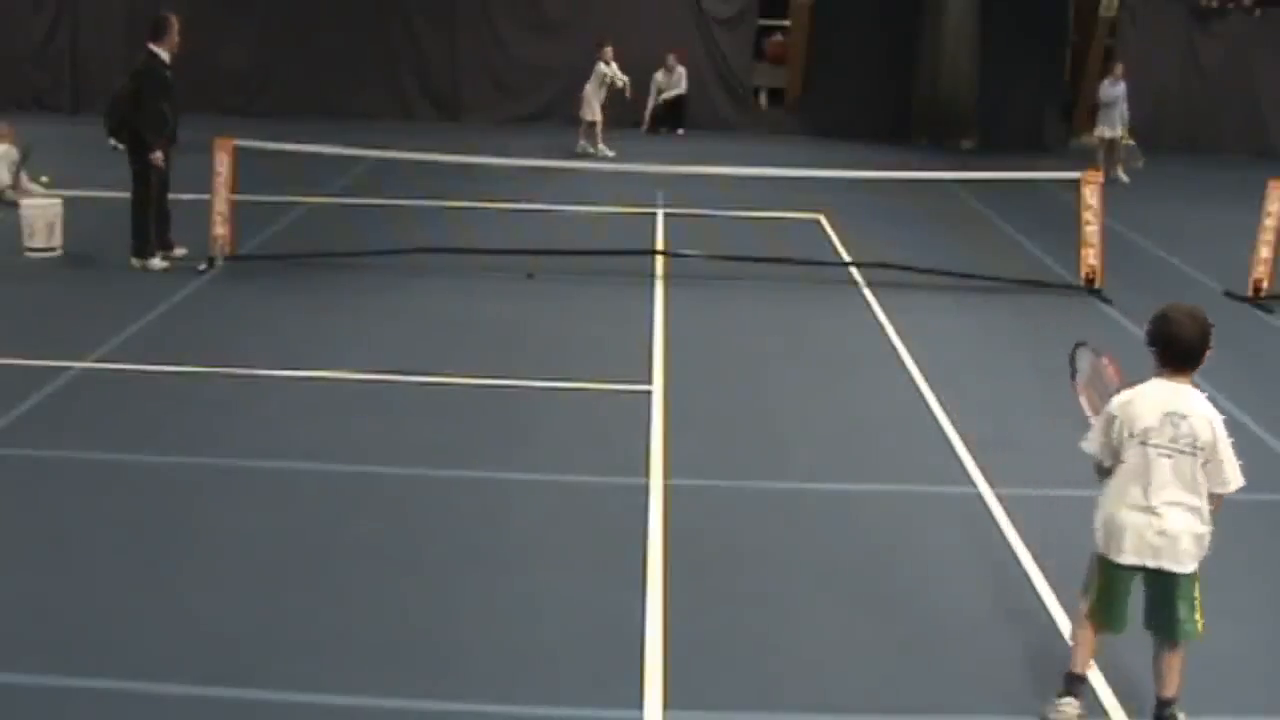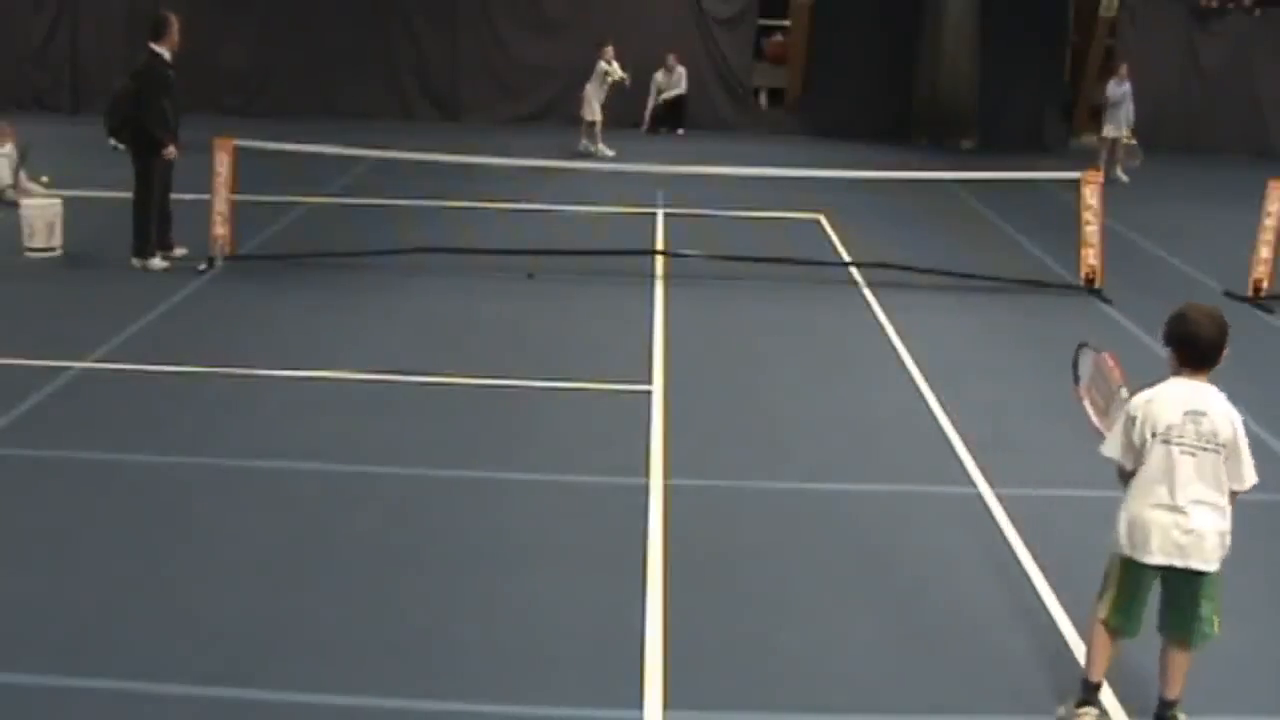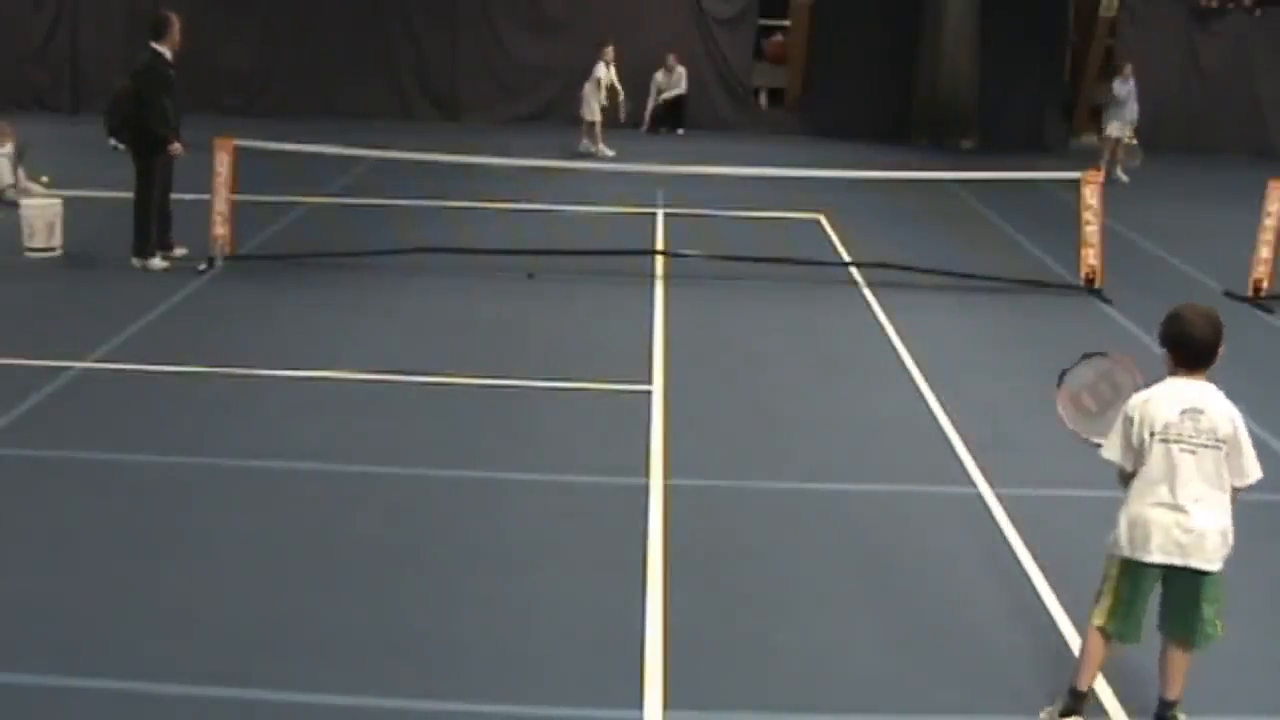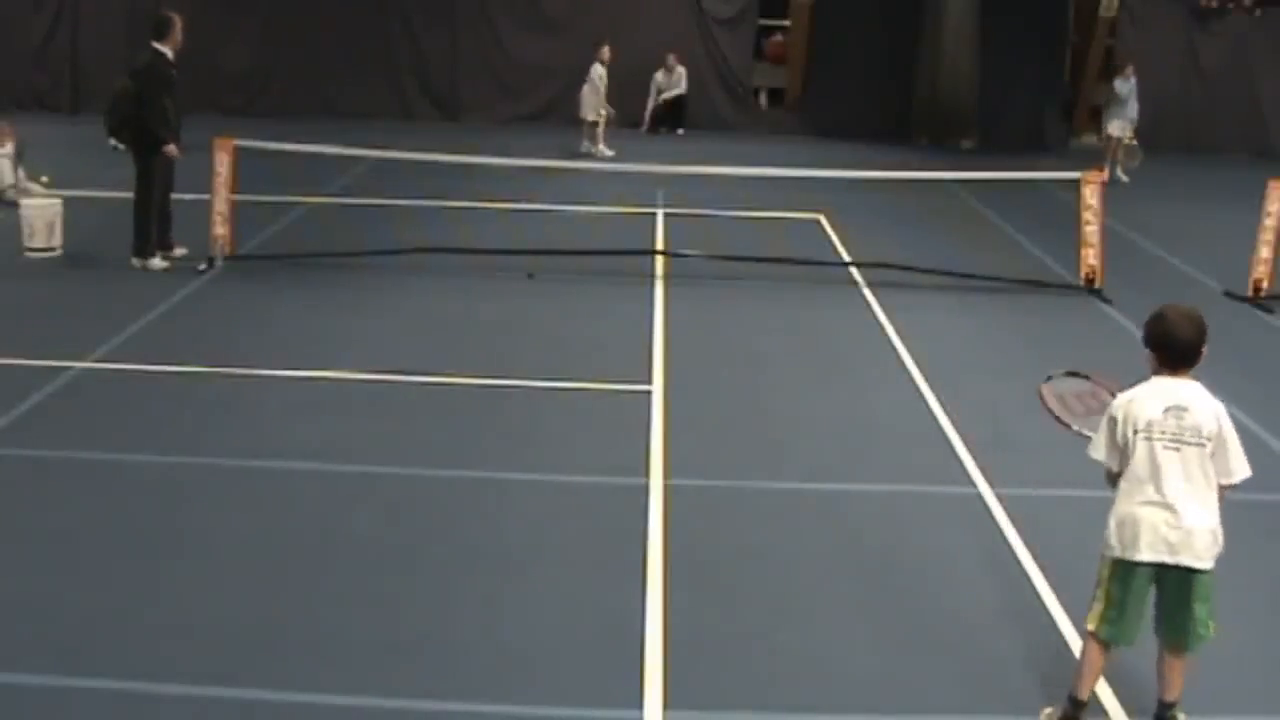
dt=0.2s
person 1, frame 1
left shoulder: (1125, 403)
right shoulder: (1208, 417)
left elbow: (1103, 467)
right elbow: (1220, 493)
left hip: (1121, 531)
right hip: (1179, 540)
left knee: (1092, 614)
right knee: (1171, 633)
person 1, frame 2
left shoulder: (1145, 403)
right shoulder: (1227, 415)
left elbow: (1126, 471)
right elbow: (1235, 490)
left hip: (1144, 531)
right hip: (1201, 540)
left knee: (1109, 618)
right knee: (1181, 636)
person 1, frame 3
left shoulder: (1142, 404)
right shoulder: (1227, 413)
left elbow: (1125, 475)
right elbow: (1235, 488)
left hip: (1144, 531)
right hip: (1202, 539)
left knee: (1104, 622)
right knee: (1181, 635)
person 1, frame 4
left shoulder: (1127, 403)
right shoulder: (1213, 410)
left elbow: (1113, 476)
right elbow: (1224, 485)
left hip: (1134, 532)
right hip: (1193, 538)
left knee: (1102, 629)
right knee: (1177, 638)
person 2, frame 1
left shoulder: (159, 64)
right shoulder: (148, 68)
right elbow: (142, 112)
right wrist: (152, 147)
left hip: (160, 143)
right hip: (147, 146)
left knee: (160, 195)
right knee: (146, 197)
left ankle: (163, 244)
right ankle: (142, 253)
person 2, frame 2
left shoulder: (160, 63)
right shoulder: (150, 66)
right elbow: (148, 110)
left wrist: (168, 139)
right wrist: (163, 142)
left hip: (161, 141)
right hip: (150, 145)
left knee: (161, 195)
right knee: (147, 197)
left ankle: (163, 244)
right ankle: (143, 253)
person 2, frame 3
left shoulder: (161, 62)
right shoulder: (151, 65)
right elbow: (150, 109)
left wrist: (170, 138)
right wrist: (169, 139)
left hip: (161, 141)
right hip: (150, 143)
left knee: (162, 194)
right knee: (148, 196)
left ankle: (163, 244)
right ankle: (143, 253)
person 2, frame 4
left shoulder: (162, 62)
right shoulder: (152, 65)
right elbow: (150, 109)
left wrist: (170, 138)
right wrist: (166, 140)
left hip: (163, 141)
right hip: (151, 143)
left knee: (163, 194)
right knee: (148, 196)
left ankle: (163, 244)
right ankle: (143, 253)
